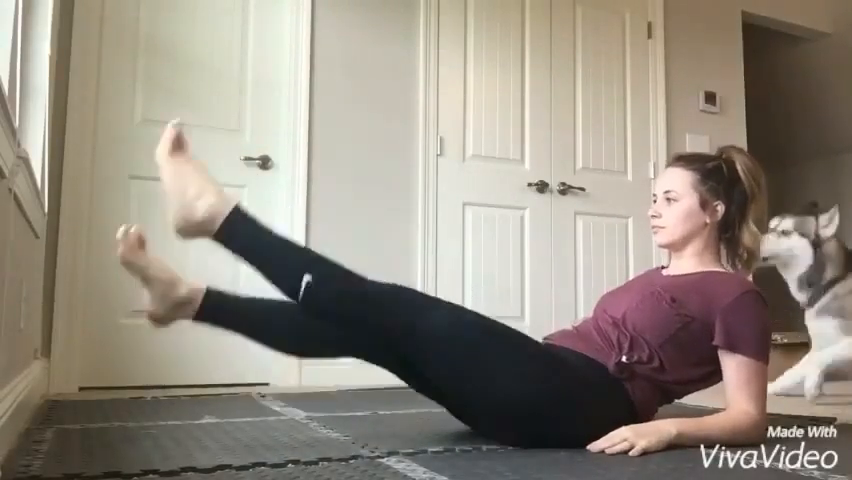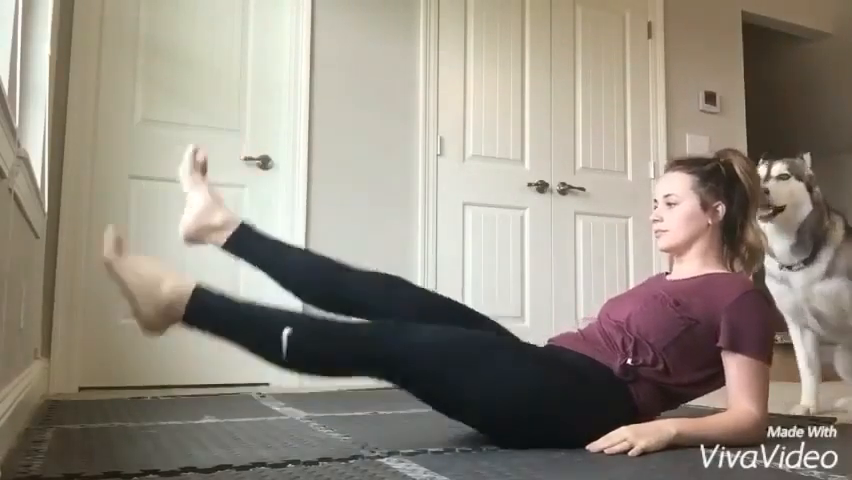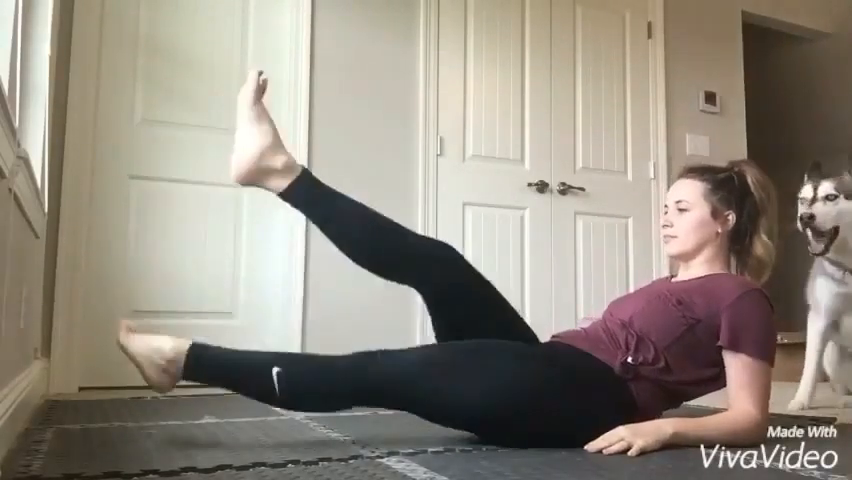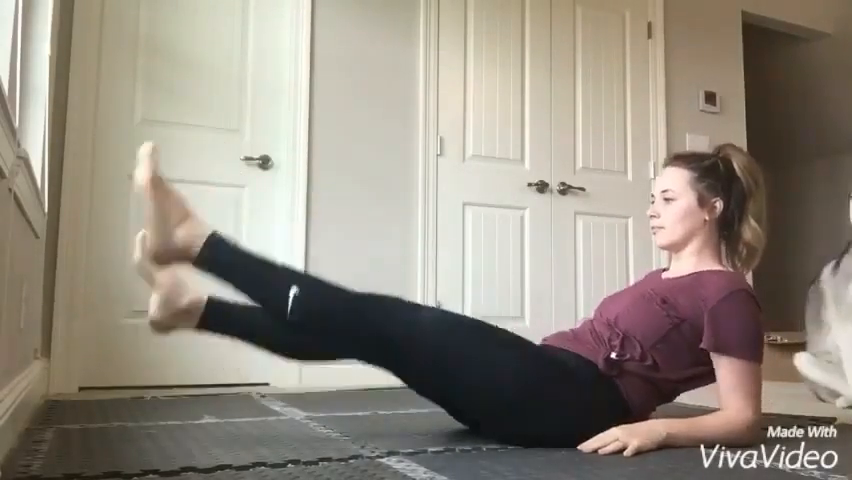
dt=0.4s
person 1, frame 1
left shoulder: (734, 298)
right shoulder: (658, 279)
left elbow: (749, 417)
left wrist: (667, 426)
left hip: (582, 405)
right hip: (541, 389)
left knee: (399, 312)
right knee: (367, 320)
right ankle: (193, 298)
person 1, frame 2
left shoulder: (739, 298)
right shoulder: (665, 283)
left elbow: (749, 417)
left wrist: (665, 425)
left hip: (581, 403)
right hip: (551, 387)
left knee: (398, 336)
right knee: (394, 302)
left ankle: (183, 299)
person 1, frame 3
left shoulder: (740, 301)
right shoulder: (674, 284)
left elbow: (750, 419)
left wrist: (666, 424)
left hip: (586, 401)
right hip: (549, 380)
left knee: (380, 373)
right knee: (432, 262)
left ankle: (185, 357)
right ankle: (279, 168)
person 1, frame 4
left shoulder: (726, 295)
right shoulder: (666, 277)
left elbow: (743, 418)
left wrist: (657, 426)
left hip: (581, 403)
right hip: (551, 385)
left knee: (379, 322)
right knee: (362, 330)
right ankle: (192, 306)
